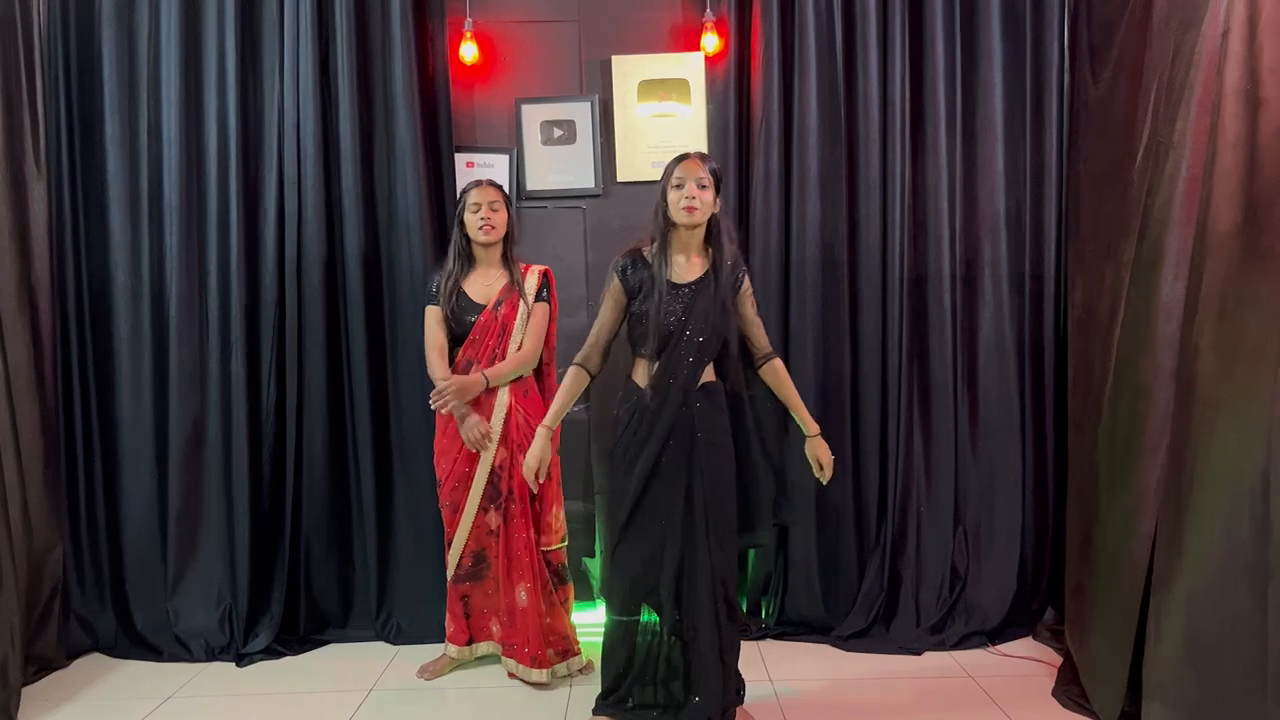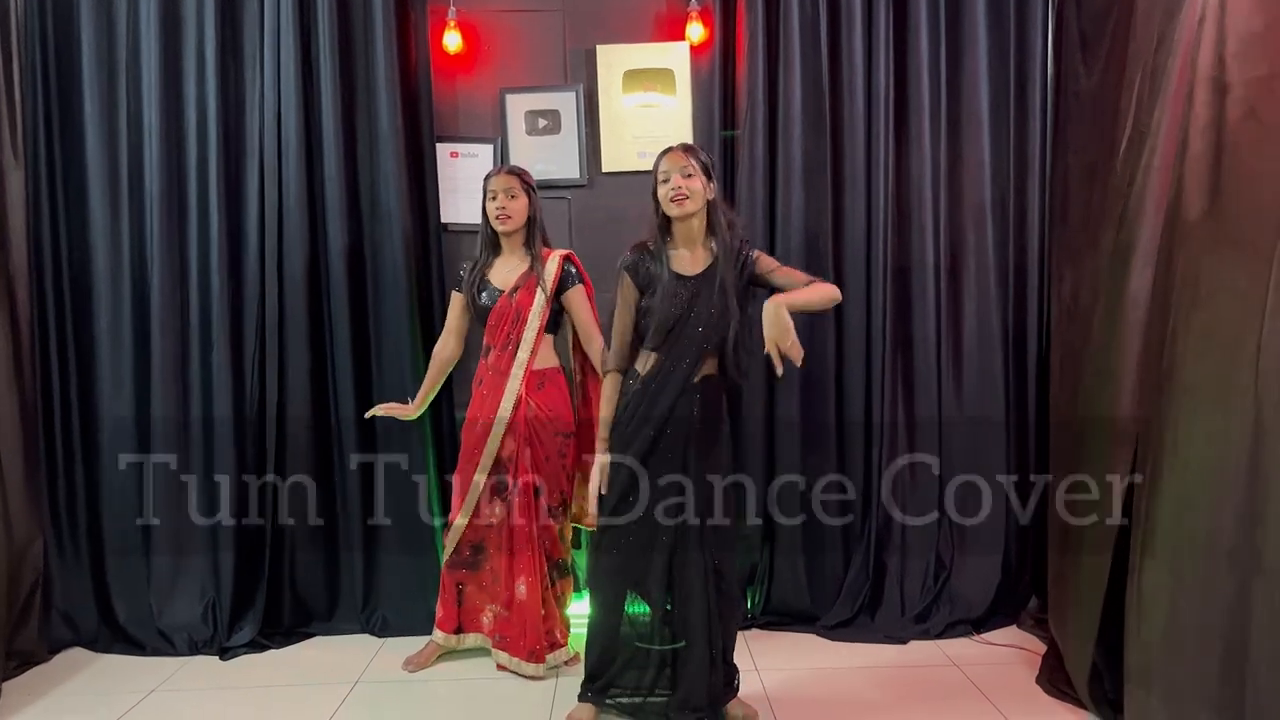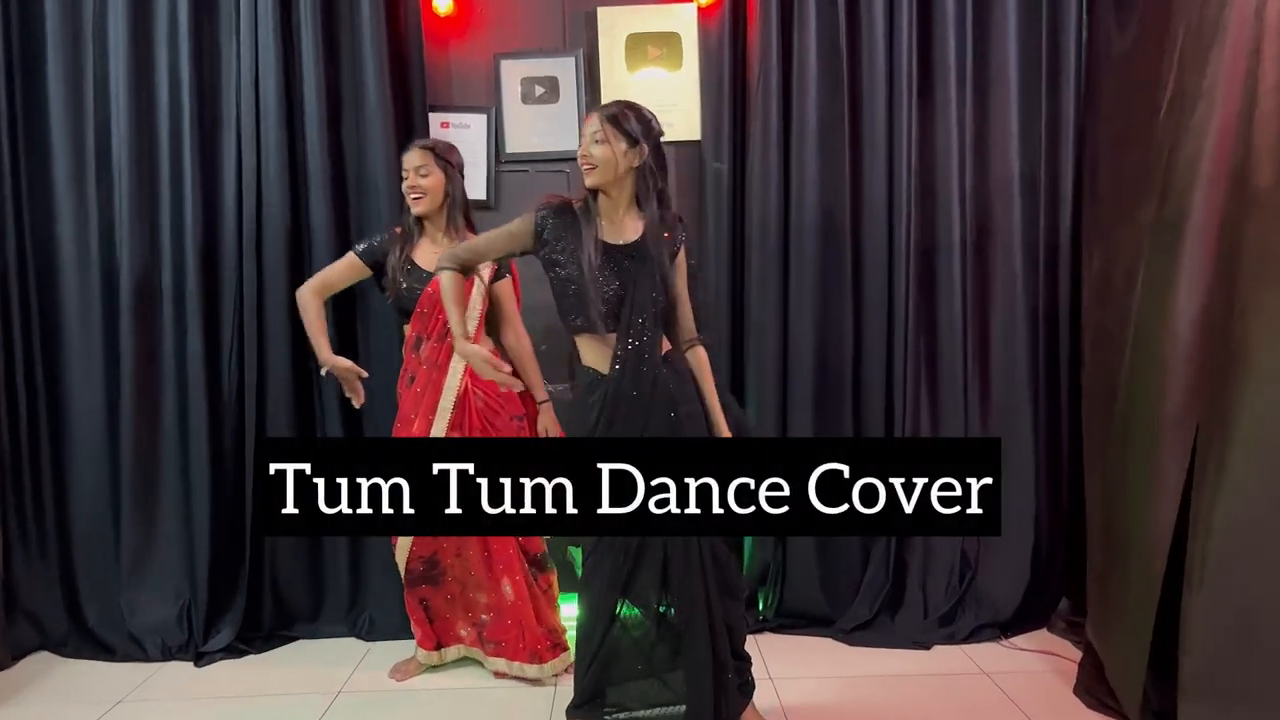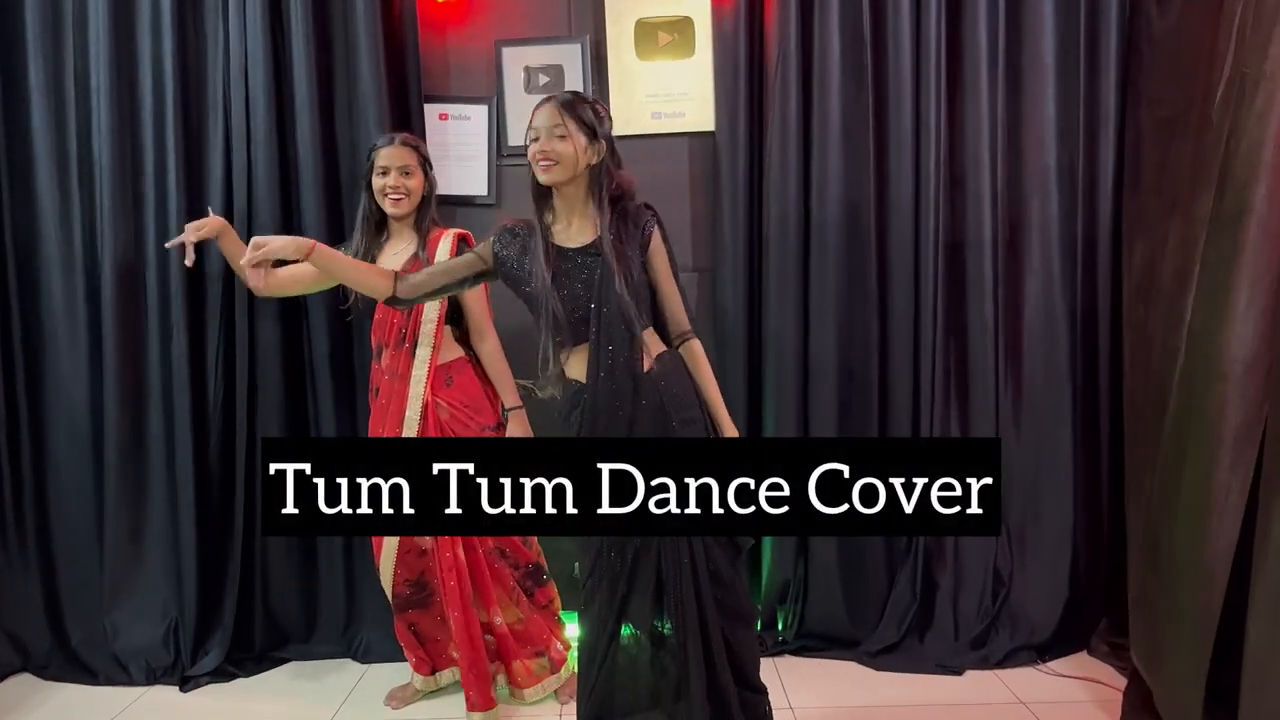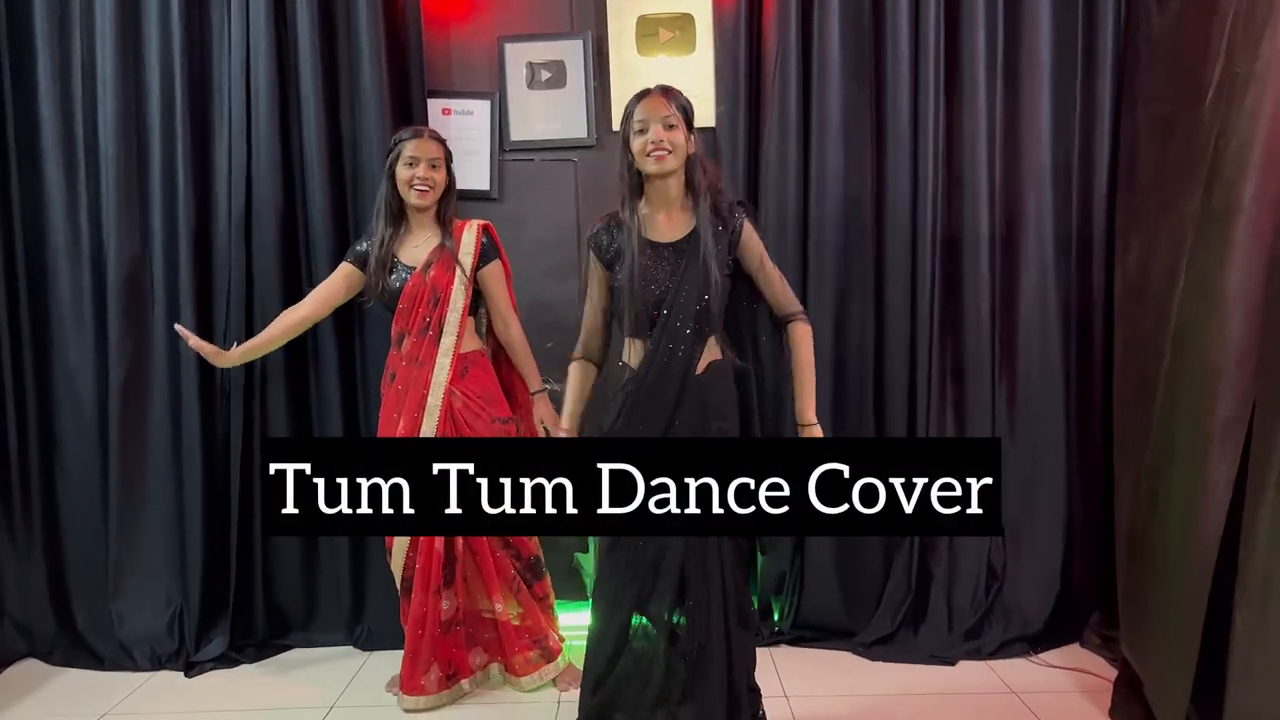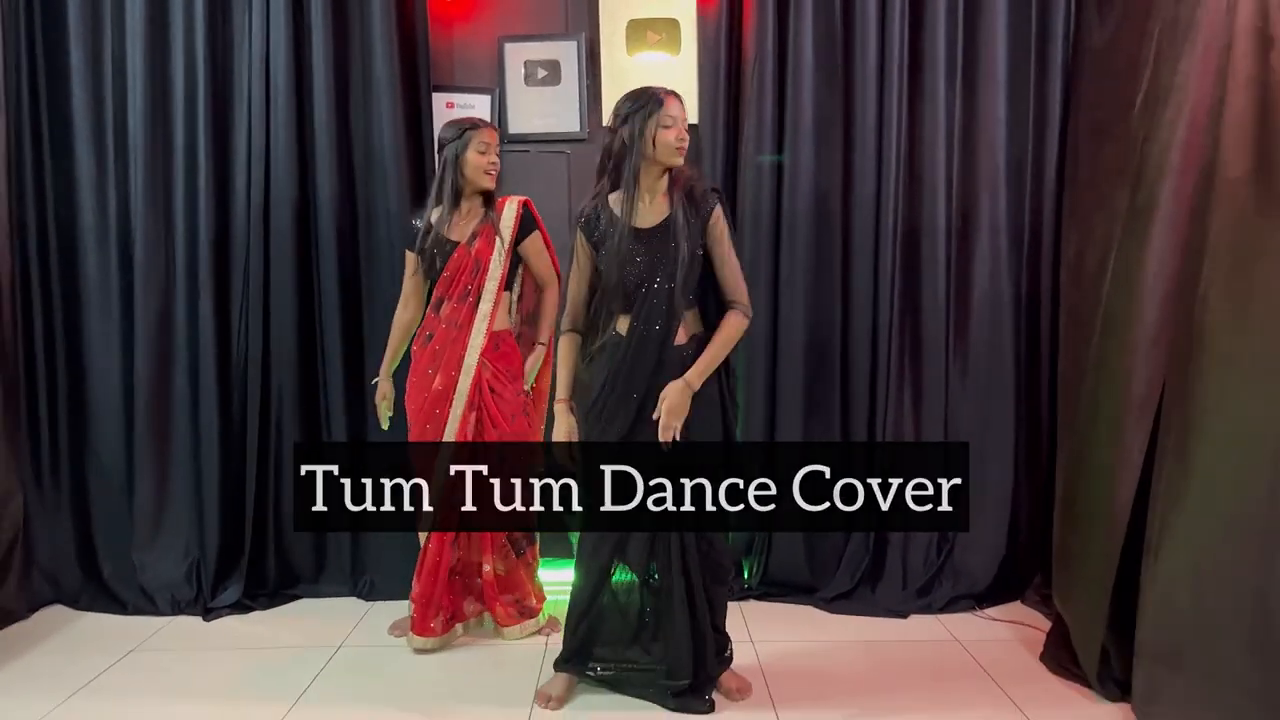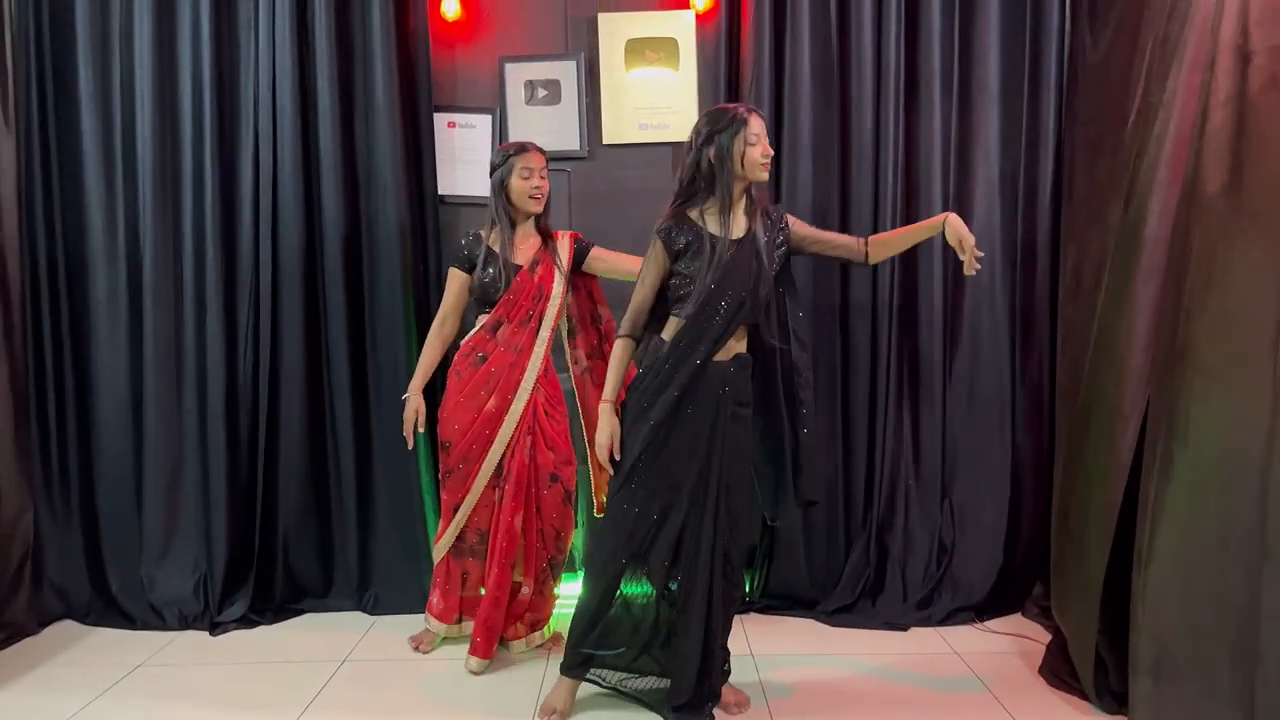
dt=0.7s
person 1, frame 1
left shoulder: (730, 272)
right shoulder: (633, 267)
left elbow: (763, 356)
right elbow: (590, 356)
left wrist: (810, 430)
right wrist: (547, 428)
left hip: (703, 423)
right hip: (643, 423)
left knee: (708, 558)
right knee: (636, 557)
person 1, frame 2
left shoulder: (736, 257)
right shoulder: (640, 263)
left elbow: (831, 293)
right elbow: (616, 363)
left wrist: (783, 300)
right wrist: (602, 450)
left hip: (703, 419)
right hip: (641, 417)
left knee: (708, 553)
right knee: (622, 553)
person 1, frame 3
left shoulder: (666, 235)
right shoulder: (556, 223)
left elbow: (687, 338)
right elbow: (451, 261)
left wrist: (722, 429)
right wrist: (463, 342)
left hip: (670, 398)
right hip: (603, 404)
left knee: (699, 545)
right knee: (613, 550)
person 1, frame 4
left shoulder: (637, 224)
right shoulder: (517, 244)
left elbow: (682, 333)
right elbow: (401, 288)
left wrist: (727, 430)
right wrist: (303, 249)
left hip: (669, 409)
right hip: (597, 420)
left knee: (701, 571)
right knee: (612, 580)
person 1, frame 5
left shoulder: (728, 222)
right shoulder: (609, 237)
left elbow: (792, 317)
right elbow: (589, 348)
left wrist: (807, 421)
right wrist: (565, 435)
left hip: (707, 408)
right hip: (630, 411)
left knee: (715, 569)
right knee: (627, 571)
person 1, frame 6
left shoulder: (701, 207)
right shoulder: (597, 219)
left elbow: (739, 307)
right elbow: (573, 321)
left wrist: (687, 382)
right wrist: (563, 404)
left hip: (687, 382)
right hip: (618, 378)
left knee: (696, 522)
right knee: (610, 521)
left ankle: (707, 659)
right ankle: (581, 658)
person 1, frame 7
left shoulder: (772, 226)
right shoulder: (679, 228)
left elbow: (862, 250)
right elbow: (632, 324)
left wrist: (940, 222)
right wrist: (608, 407)
left hip: (731, 394)
right hip: (664, 390)
left knee: (718, 536)
right knee: (626, 530)
right ankle: (577, 667)
person 2, frame 1
left shoulder: (534, 281)
right shoulder: (445, 283)
left elbow: (530, 355)
right elbow: (437, 358)
left wrist: (480, 380)
right wrist: (465, 414)
left hip: (518, 415)
right hip: (462, 418)
left knee: (526, 529)
right knee: (465, 530)
left ankle: (541, 645)
right ankle: (463, 640)
person 2, frame 2
left shoulder: (558, 266)
right shoulder: (474, 271)
left elbow: (591, 337)
right elbow: (451, 343)
right wrist: (419, 404)
left hip: (543, 402)
right hip: (487, 403)
left knee: (538, 519)
right knee: (472, 513)
left ankle: (537, 638)
right ankle: (451, 630)
person 2, frame 3
left shoulder: (486, 253)
right shoulder: (389, 248)
left elbow: (513, 333)
right elbow: (309, 293)
left wrist: (542, 402)
right wrist: (327, 356)
left hip: (486, 395)
right hip: (421, 398)
left ankle: (533, 642)
right ankle: (437, 640)
person 2, frame 4
left shoulder: (453, 246)
right shoulder: (359, 253)
left elbow: (484, 335)
right elbow: (266, 283)
left wrist: (515, 411)
right wrist: (222, 231)
left hip: (456, 404)
right hip: (392, 410)
left knee: (492, 536)
right knee: (406, 546)
left ankle: (545, 662)
right ankle: (433, 667)
person 2, frame 5
left shoulder: (474, 238)
right shoulder: (374, 249)
left elbow: (505, 323)
right elbow: (307, 310)
left wrist: (537, 392)
right wrist: (231, 355)
left hip: (472, 395)
right hip: (406, 400)
left knee: (496, 525)
right knee: (418, 533)
left ankle: (538, 651)
right ankle: (440, 660)
person 2, frame 6
left shoulder: (514, 215)
right shoulder: (425, 227)
left elbow: (551, 286)
right elbow: (410, 306)
left wrist: (543, 348)
right wrist: (385, 372)
left hip: (495, 365)
right hip: (434, 366)
left ankle: (516, 606)
right ankle: (441, 603)
person 2, frame 7
left shoulder: (564, 249)
right shoulder: (475, 247)
left elbow: (641, 267)
right elbow: (445, 322)
right wrist: (416, 388)
left hip: (534, 389)
right hip: (475, 385)
left knee: (540, 501)
right knee: (468, 499)
left ankle: (522, 619)
right ankle: (449, 612)
